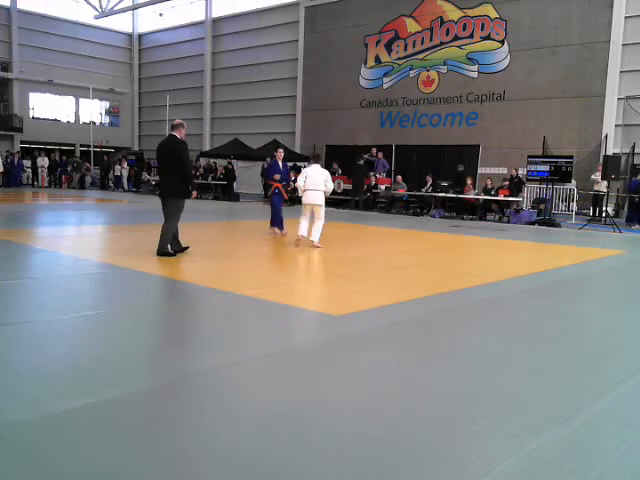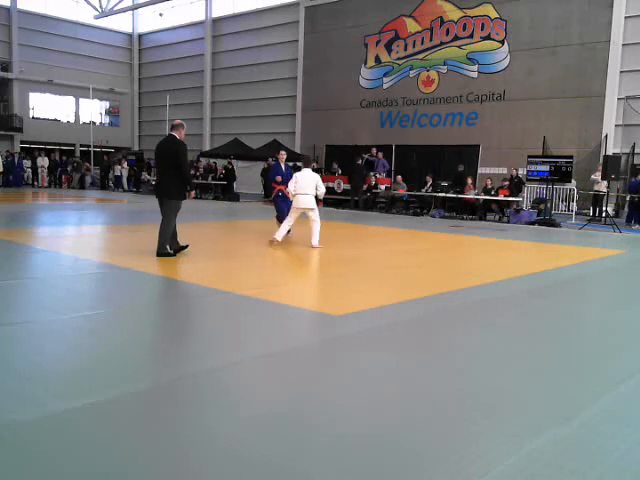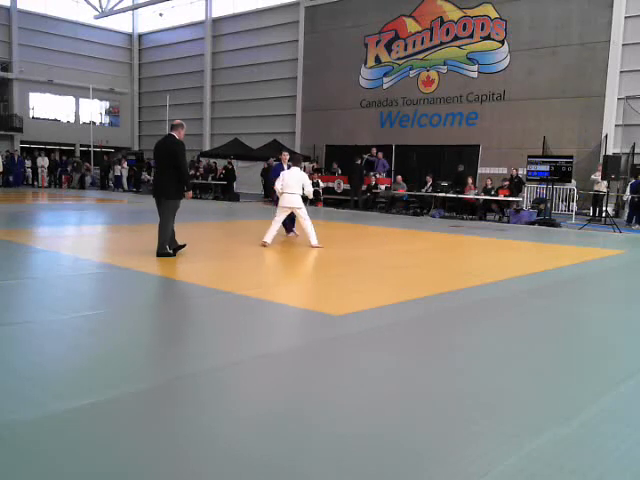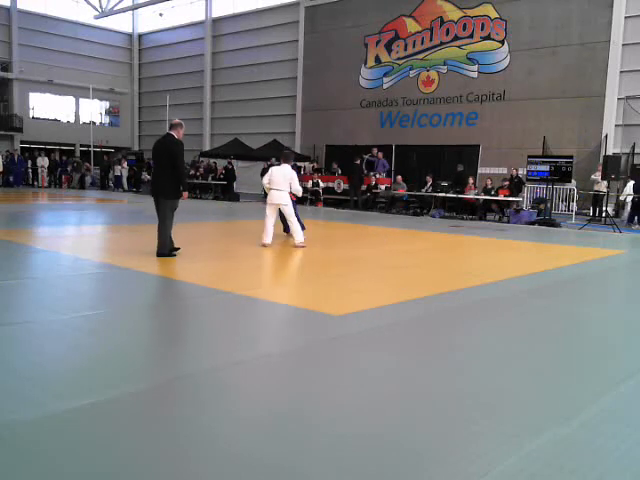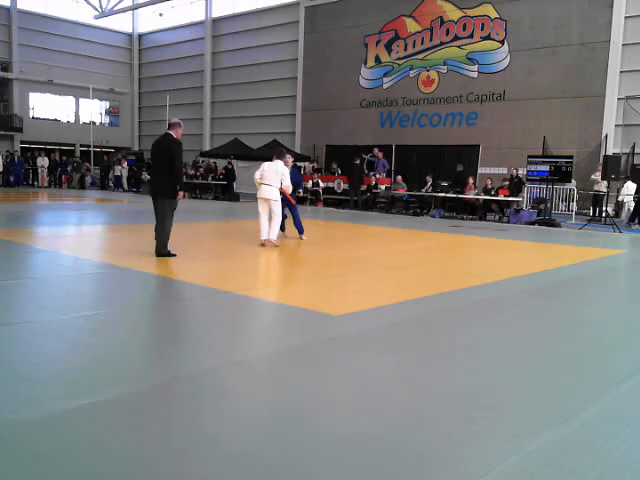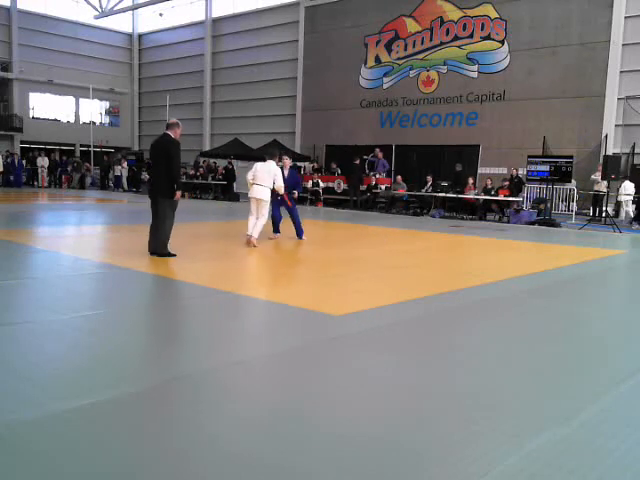
dt=0.1s
person 1, frame 1
left shoulder: (161, 144)
right shoulder: (181, 144)
left elbow: (160, 166)
right elbow: (187, 168)
right wrist: (192, 187)
left hip: (164, 187)
right hip: (177, 188)
left knee: (171, 217)
right knee: (172, 218)
left ankle: (176, 246)
right ankle: (162, 248)
person 1, frame 2
left shoulder: (160, 144)
right shoulder: (179, 145)
left elbow: (158, 166)
right elbow: (185, 168)
right wrist: (190, 188)
left hip: (161, 187)
right hip: (173, 188)
left knee: (169, 217)
right knee: (169, 218)
left ankle: (174, 245)
right ankle: (162, 249)
person 1, frame 3
left shoulder: (159, 143)
right shoulder: (178, 144)
left elbow: (158, 165)
right elbow: (182, 168)
right wrist: (188, 188)
left hip: (159, 186)
right hip: (171, 188)
left knee: (166, 217)
right knee: (168, 218)
left ankle: (173, 245)
right ankle: (162, 249)
person 1, frame 4
left shoulder: (158, 143)
right shoulder: (176, 143)
left elbow: (156, 164)
right elbow: (180, 168)
right wrist: (184, 188)
left hip: (157, 186)
right hip: (170, 187)
left knee: (164, 217)
right knee: (166, 218)
left ankle: (168, 245)
right ankle: (162, 249)
person 1, frame 5
left shoulder: (157, 142)
right shoulder: (175, 143)
right elbow: (177, 168)
right wrist: (180, 188)
left hip: (156, 186)
right hip: (168, 187)
left knee: (160, 217)
right knee: (166, 218)
left ankle: (160, 247)
right ankle: (162, 249)
person 1, frame 6
left shoulder: (155, 143)
right shoulder: (173, 143)
right elbow: (175, 168)
right wrist: (178, 188)
left hip: (155, 187)
right hip: (167, 187)
left knee: (157, 217)
right knee: (167, 218)
left ankle: (154, 247)
right ankle: (162, 249)
